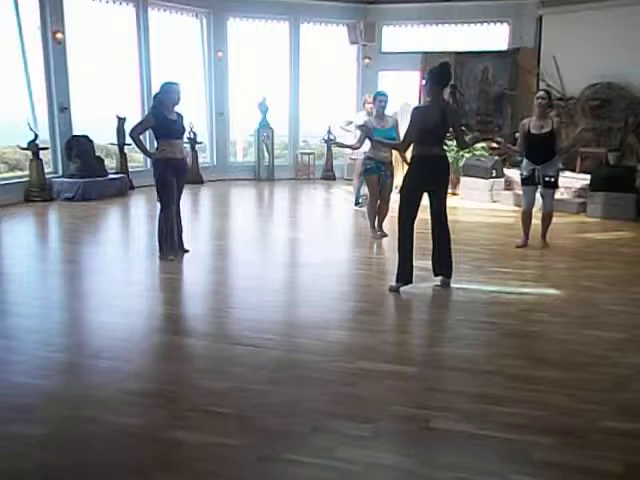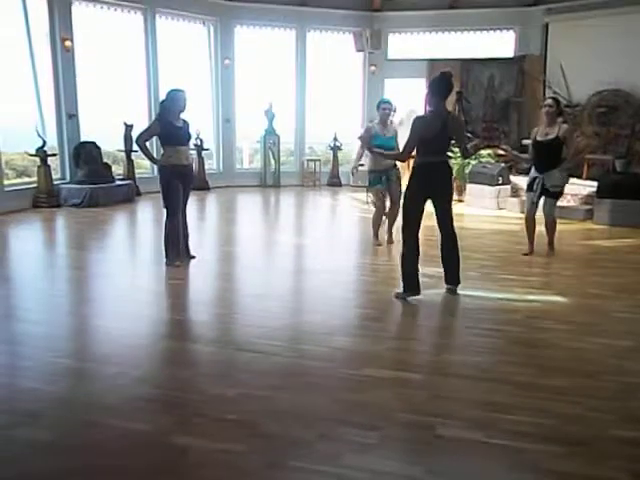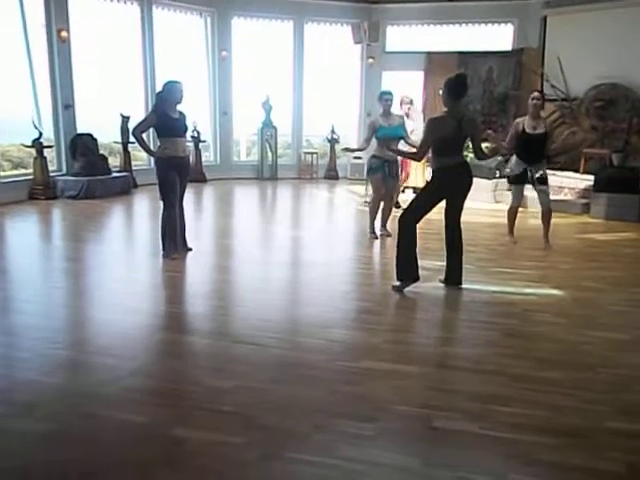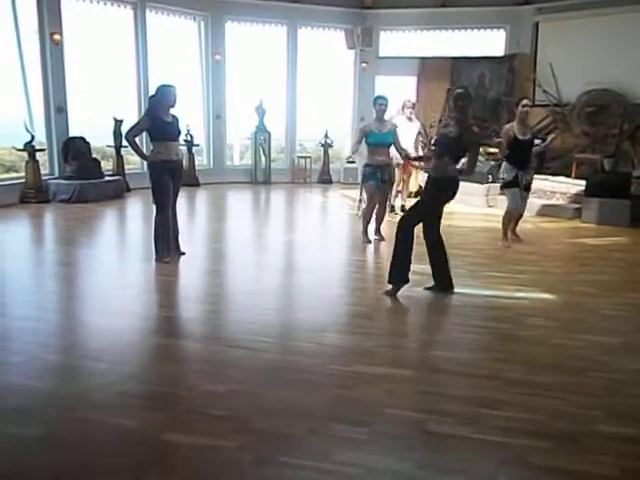
dt=0.7s
person 1, frame 1
left shoulder: (420, 111)
right shoulder: (452, 112)
left elbow: (404, 146)
right elbow: (462, 145)
left wrist: (375, 139)
right wrist: (476, 141)
left hip: (420, 167)
right hip: (441, 167)
left knee: (405, 221)
right knee: (439, 218)
left ankle: (403, 277)
right ankle: (445, 273)
person 1, frame 2
left shoulder: (421, 121)
right shoulder: (455, 122)
left elbow: (404, 156)
right elbow: (466, 154)
left wrist: (376, 151)
right wrist: (477, 145)
left hip: (421, 177)
right hip: (443, 176)
left knee: (410, 231)
right knee: (447, 227)
left ankle: (410, 287)
right ankle: (452, 281)
person 1, frame 3
left shoulder: (436, 123)
right shoulder: (471, 122)
left elbow: (419, 156)
right elbow: (480, 155)
left wrist: (392, 149)
left hip: (442, 178)
right hip: (463, 176)
left knee: (407, 220)
right knee: (453, 223)
left ankle: (407, 276)
right ankle: (453, 276)
person 1, frame 4
left shoulder: (470, 133)
right shoulder: (444, 124)
left elbow: (469, 168)
left wrist: (454, 169)
left hip: (443, 184)
right hip: (434, 182)
left knee: (406, 223)
right knee: (431, 230)
left ankle: (399, 278)
right ankle: (443, 282)
person 2, frame 1
left shoulder: (179, 117)
right shoulder: (155, 116)
right elbow: (134, 133)
left wrist: (183, 153)
right wrist: (149, 154)
left hip: (181, 163)
right hip: (164, 164)
left knee: (176, 204)
right knee: (167, 206)
left ankle: (177, 245)
right ankle: (166, 249)
person 2, frame 2
left shoulder: (185, 123)
right shoulder: (161, 122)
right elbow: (140, 140)
left wrist: (188, 158)
right wrist: (155, 160)
left hip: (187, 170)
right hip: (170, 170)
left knee: (182, 211)
right knee: (173, 212)
left ankle: (184, 250)
right ankle: (172, 255)
person 2, frame 3
left shoulder: (181, 115)
right shoulder: (158, 114)
right elbow: (136, 131)
left wrist: (185, 150)
right wrist: (151, 152)
left hip: (183, 161)
right hip: (166, 162)
left knee: (179, 202)
right knee: (170, 204)
left ankle: (181, 243)
right ankle: (169, 247)
person 2, frame 4
left shoulder: (174, 119)
right shoulder: (151, 118)
right elbow: (129, 135)
left wrist: (179, 154)
right wrist: (144, 156)
left hip: (176, 165)
right hip: (159, 166)
left knee: (172, 206)
right knee: (163, 208)
left ankle: (174, 247)
right ankle: (162, 251)
person 3, frame 1
left shoulder: (554, 123)
right shoulder: (525, 124)
left elbow: (558, 148)
right elbow: (520, 150)
right wrist: (504, 145)
left hip: (549, 167)
right hip: (530, 167)
left knee: (548, 207)
right knee: (527, 205)
left ankle: (543, 237)
right ankle: (525, 237)
person 3, frame 2
left shoulder: (563, 129)
right shoulder: (535, 131)
left elbow: (567, 155)
right elbow: (531, 157)
right wrist: (512, 153)
left hip: (554, 175)
right hip: (536, 174)
left knee: (548, 213)
right knee: (529, 211)
left ankle: (550, 244)
right ankle: (530, 245)
person 3, frame 3
left shoulder: (546, 124)
right shoulder: (519, 123)
left elbow: (549, 151)
right elbow: (507, 148)
left wrist: (563, 139)
right wrist: (495, 141)
left hip: (538, 167)
right hip: (519, 165)
left knee: (546, 203)
right knee: (516, 202)
left ankle: (546, 236)
right ankle: (510, 232)
person 3, frame 4
left shoulder: (530, 129)
right shoulder: (508, 129)
left elbow: (529, 151)
right elbow: (502, 154)
left wrist: (546, 144)
right wrist: (500, 147)
left hip: (525, 171)
right hip: (510, 170)
left knee: (521, 208)
right knee: (513, 206)
left ankle: (512, 230)
right ankle: (504, 237)
person 4, frame 1
left shoulder: (393, 121)
right shoulder: (368, 123)
right elbow: (359, 144)
right wrist: (347, 146)
left hip: (388, 164)
right hip: (371, 162)
left knee: (385, 198)
right knee: (374, 197)
left ankle: (380, 227)
right ankle: (372, 228)
person 4, frame 2
left shoulder: (393, 130)
right shoulder: (370, 129)
left elbow: (396, 152)
right elbow: (362, 148)
right wrist: (356, 163)
left hip: (392, 170)
right hip: (375, 172)
left knee: (396, 202)
right knee: (381, 206)
left ankle: (389, 231)
right ankle: (375, 236)
person 4, frame 3
left shoulder: (400, 119)
right shoulder: (375, 122)
left elbow: (406, 139)
right elbow: (366, 142)
right wrist: (355, 149)
left hip: (393, 162)
right hip: (377, 160)
left knee: (390, 197)
right knee: (377, 195)
left ankle: (383, 226)
right ankle: (371, 228)
person 4, frame 4
left shoulder: (392, 126)
right shoulder: (366, 127)
left elbow: (399, 147)
right elbow: (357, 144)
right wrist: (352, 153)
left hip: (387, 168)
right hip: (370, 168)
left knee: (383, 202)
right knee: (371, 202)
left ankle: (378, 230)
right ankle: (364, 232)
